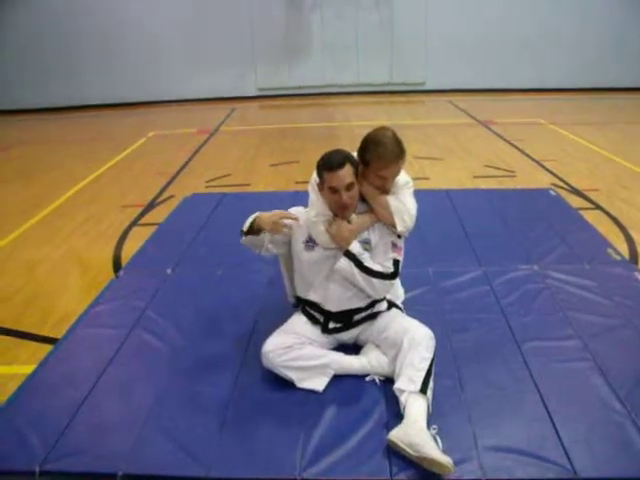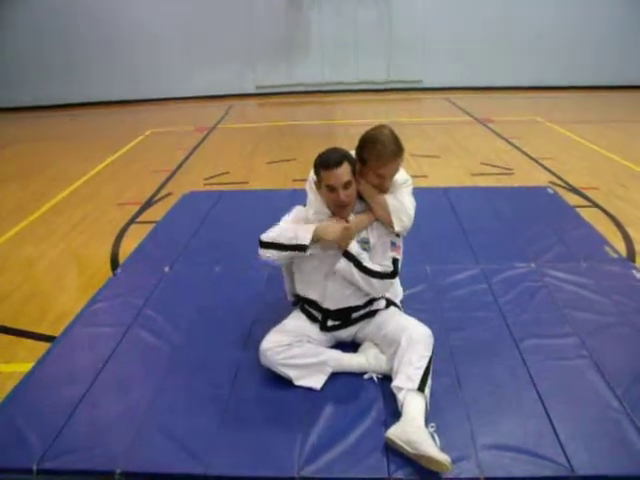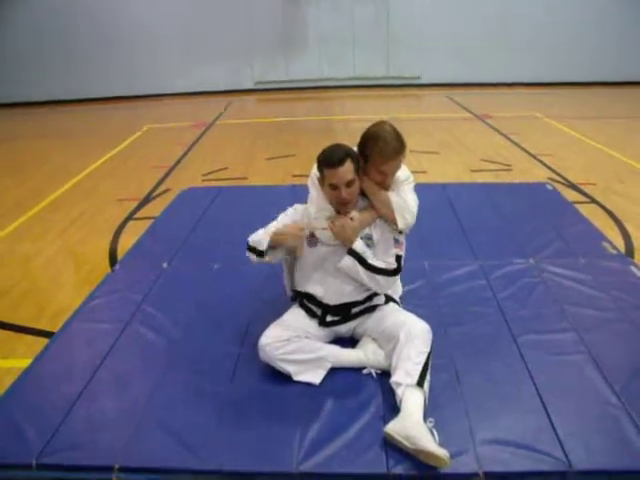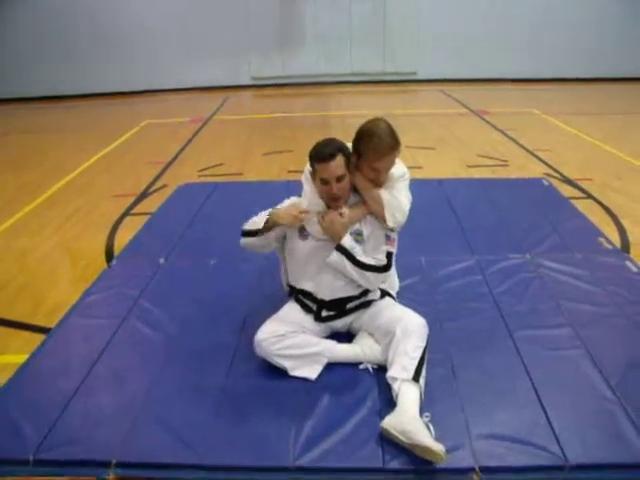
dt=0.4s
person 1, frame 1
left shoulder: (380, 223)
right shoulder: (302, 219)
left elbow: (382, 285)
right elbow: (256, 241)
left wrist: (349, 247)
right wrist: (259, 222)
left hip: (371, 315)
right hip: (318, 318)
left knee: (420, 337)
right knee: (273, 353)
left ankle: (414, 426)
right ankle: (372, 363)
person 1, frame 2
left shoulder: (379, 222)
right shoulder: (304, 216)
left elbow: (381, 284)
right elbow: (269, 247)
left wrist: (347, 247)
right wrist: (317, 232)
left hip: (369, 313)
right hip: (315, 316)
left knee: (419, 336)
right knee: (271, 351)
left ankle: (412, 424)
right ankle: (370, 361)
person 1, frame 3
left shoulder: (381, 217)
right shoulder: (303, 214)
left elbow: (387, 280)
right elbow: (257, 247)
left wrist: (353, 243)
right wrist: (273, 238)
left hip: (368, 309)
right hip: (314, 311)
left knee: (418, 331)
right knee: (270, 346)
left ankle: (411, 419)
right ankle: (368, 355)
person 1, frame 4
left shoulder: (373, 213)
right shoulder: (297, 207)
left elbow: (376, 276)
right elbow: (250, 239)
left wrist: (341, 239)
right wrist: (273, 217)
left hip: (363, 304)
right hip: (310, 307)
left knee: (413, 326)
right knee: (266, 341)
left ankle: (407, 414)
right ankle: (365, 350)
